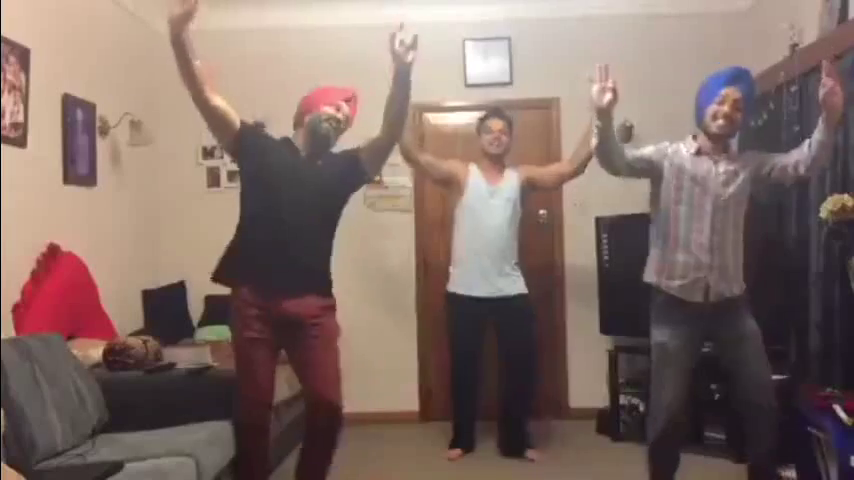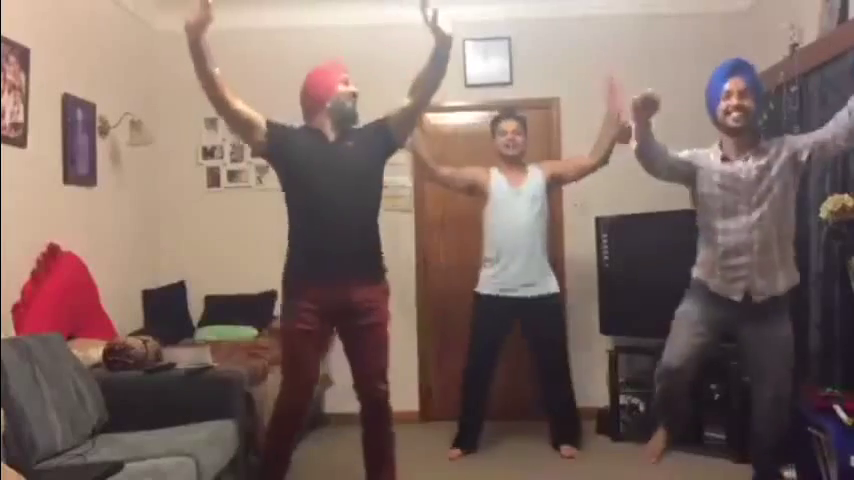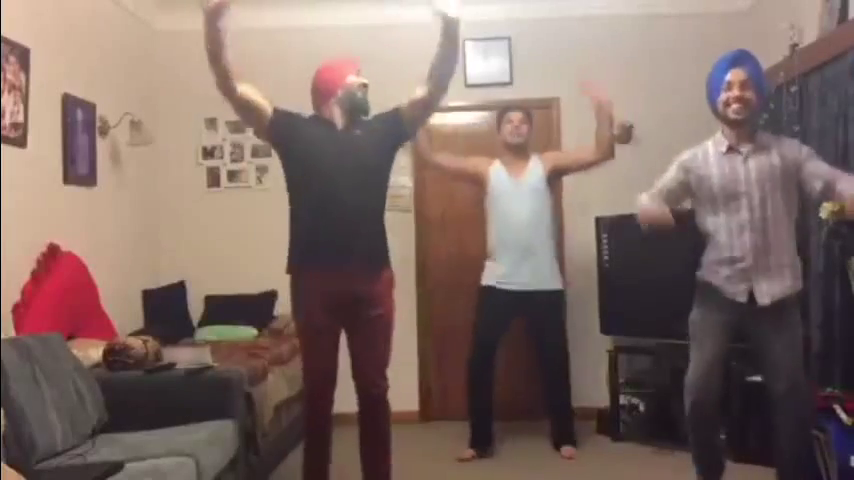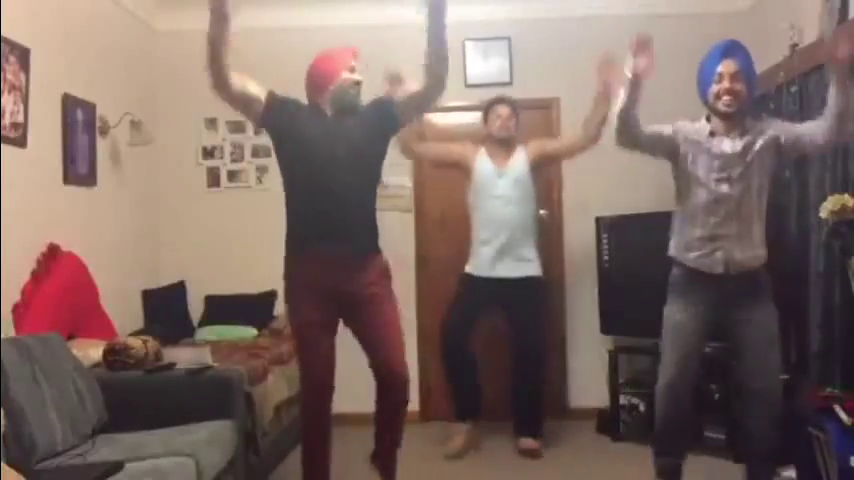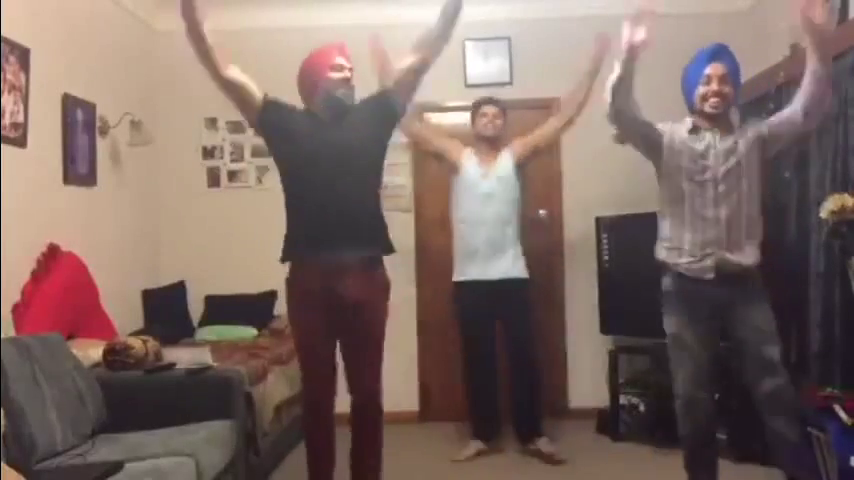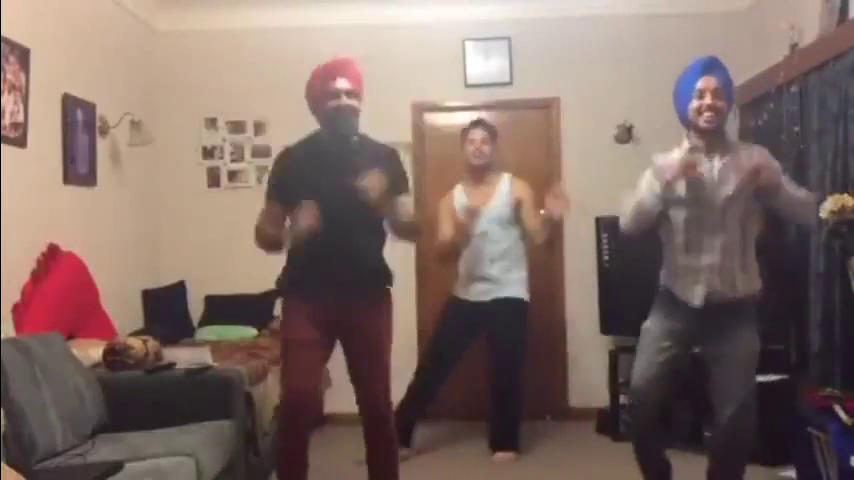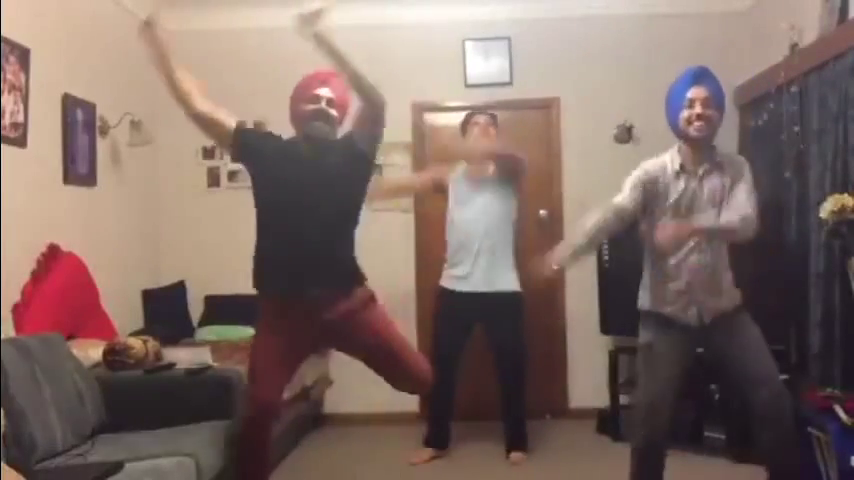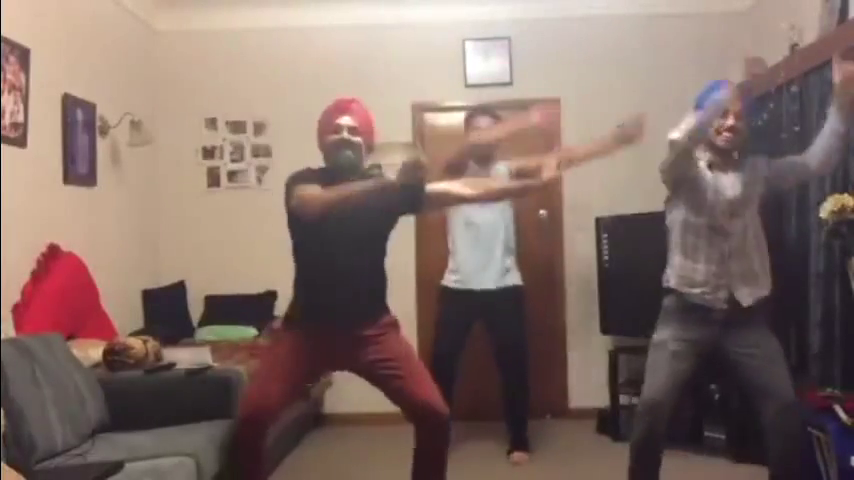
dt=0.4s
person 1, frame 1
left shoulder: (343, 168)
right shoulder: (259, 150)
left elbow: (390, 134)
right elbow: (207, 98)
left wrist: (402, 73)
left hip: (312, 301)
right hip: (255, 299)
left knee: (327, 403)
right knee: (253, 407)
person 1, frame 2
left shoulder: (371, 142)
right shoulder: (288, 144)
left elbow: (418, 99)
right elbow: (227, 104)
left wrist: (441, 43)
right wrist: (197, 43)
left hip: (366, 290)
right hip: (308, 292)
left knee: (375, 395)
right knee: (294, 397)
person 1, frame 3
left shoulder: (382, 131)
right shoulder: (296, 132)
left elbow: (434, 92)
right elbow: (231, 90)
left hip: (372, 280)
right hip: (315, 280)
left knee: (373, 390)
right knee: (317, 392)
person 1, frame 4
left shoulder: (374, 120)
right shoulder: (291, 120)
left elbow: (432, 87)
right elbow: (225, 84)
left hip: (365, 268)
right hip: (308, 270)
left knee: (395, 375)
right knee: (316, 387)
person 1, frame 5
left shoulder: (372, 116)
right shoulder: (285, 123)
left elbow: (421, 57)
right elbow: (224, 73)
left hip: (365, 274)
right hip: (309, 276)
left knee: (366, 392)
right knee: (317, 392)
person 1, frame 6
left shoulder: (382, 157)
right shoulder: (292, 160)
left elbow: (410, 229)
right elbow: (264, 235)
left wrist: (382, 202)
right wrist: (289, 233)
left hip: (368, 296)
right hip: (306, 298)
left knee: (377, 406)
right knee: (296, 404)
person 1, frame 7
left shoulder: (352, 155)
right shoulder: (266, 150)
left elbow: (375, 103)
right elbow: (198, 106)
left wrist: (321, 39)
right wrist: (159, 46)
left hip: (347, 301)
right hip: (284, 308)
left knee: (420, 379)
right knee: (259, 410)
person 1, frame 8
left shoulder: (390, 192)
right shoulder: (305, 184)
left elbow: (466, 191)
right elbow: (315, 206)
left wrist: (534, 182)
right wrist: (391, 183)
left hip: (371, 328)
right hip: (307, 328)
left knee: (434, 416)
right knee: (251, 417)
person 2, frame 1
left shoulder: (748, 165)
right shoulder: (666, 157)
left elbow: (804, 162)
right elbow: (616, 162)
left wrist: (829, 117)
right wrist: (604, 116)
left hip: (730, 301)
right hip: (675, 301)
left knee: (761, 400)
right knee: (668, 409)
person 2, frame 2
left shoulder: (787, 153)
right shoulder: (698, 162)
right elbow: (657, 163)
right wrist: (641, 123)
left hip: (768, 298)
right hip: (710, 292)
left knee: (774, 399)
right knee: (673, 368)
right ankle: (669, 424)
person 2, frame 3
left shoulder: (788, 153)
right shoulder: (695, 161)
right elbow: (654, 201)
right wrist: (649, 208)
left hip: (777, 295)
right hip: (718, 293)
left knee: (791, 399)
right knee: (700, 392)
person 2, frame 4
left shoulder: (769, 137)
right shoulder: (682, 139)
right elbow: (630, 135)
right wrist: (634, 83)
left hip: (749, 282)
right hip: (693, 280)
left knee: (764, 389)
right knee: (673, 386)
person 2, frame 5
left shoulder: (754, 137)
right shoulder: (666, 139)
left elbow: (809, 106)
right elbow: (622, 117)
left wrist: (815, 42)
right wrist: (628, 55)
left hip: (742, 283)
right hip: (686, 284)
left knee: (775, 388)
right knee: (693, 397)
person 2, frame 6
left shoulder: (754, 160)
right shoulder: (666, 164)
left elbow: (807, 212)
right elbow: (630, 223)
left wrist: (774, 184)
right wrist: (669, 181)
left hip: (734, 306)
right hip: (676, 302)
left knee: (736, 413)
right knee: (643, 391)
person 2, frame 7
left shoulder: (736, 169)
right shoulder: (652, 174)
left elbow: (744, 222)
right elbow: (612, 216)
left wrist: (693, 226)
right wrist: (565, 252)
left hip: (724, 309)
right hip: (664, 312)
left knee: (775, 403)
right knee: (652, 414)
person 2, frame 8
left shoulder: (757, 172)
right shoulder: (683, 174)
left elbow: (817, 162)
right elbow: (678, 145)
right wrist: (728, 94)
left hip: (746, 309)
right hip: (688, 308)
left knee: (782, 406)
right knee: (654, 406)
person 3, frame 1
left shoulder: (522, 176)
right shoulder: (460, 173)
left elbow: (573, 167)
right elbow: (414, 156)
left hip: (510, 289)
right hip: (464, 290)
left knee: (522, 363)
right knee: (463, 366)
left ankle: (515, 440)
right ankle: (462, 439)
person 3, frame 2
left shoulder: (546, 173)
right shoulder: (482, 178)
left elbow: (596, 159)
right elbow: (435, 172)
left wrist: (614, 116)
right wrist: (416, 130)
left hip: (541, 291)
right hip: (493, 291)
left knee: (555, 367)
right knee: (477, 367)
left ankle: (565, 436)
right ankle: (465, 439)
person 3, frame 3
left shoulder: (548, 163)
right shoulder: (483, 168)
left elbow: (602, 154)
right elbow: (433, 160)
left wrist: (604, 113)
left hip: (544, 285)
right hip: (497, 284)
left knee: (555, 362)
right knee: (479, 360)
left ankle: (564, 436)
right ankle: (480, 439)
person 3, frame 4
left shoulder: (532, 153)
right shoulder: (469, 155)
left elbow: (586, 138)
right elbow: (414, 149)
left wrist: (604, 91)
left hip: (524, 272)
right hip: (480, 272)
left knee: (529, 352)
right knee: (453, 338)
left ankle: (527, 429)
right ankle: (466, 420)
person 3, frame 5
left shoulder: (516, 153)
right shoulder: (457, 155)
left elbow: (563, 117)
right elbow: (412, 125)
left wrist: (593, 69)
left hip: (510, 276)
right hip: (469, 277)
left knee: (524, 355)
right knee: (477, 357)
left ankle: (532, 433)
right ankle: (484, 434)
person 3, frame 6
left shoulder: (516, 188)
right shoulder: (451, 198)
left elbow: (540, 238)
right elbow: (445, 251)
left wrist: (552, 219)
right wrist: (463, 226)
left hip: (508, 295)
right hip: (466, 295)
left knee: (506, 371)
right knee: (432, 364)
left ankle: (505, 442)
right ankle: (400, 437)
person 3, frame 7
left shoulder: (511, 166)
right shoulder: (449, 173)
left elbow: (499, 152)
right elbow: (404, 183)
left hip: (502, 289)
right hip: (455, 287)
left knee: (512, 366)
right knee: (441, 365)
left ankle: (517, 441)
right ankle: (436, 440)
person 3, frame 8
left shoulder: (510, 169)
right shoulder: (456, 170)
left elbow: (564, 157)
right elbow: (464, 151)
left wrist: (618, 138)
left hip: (504, 285)
right hip: (458, 285)
left knee: (514, 369)
right knee: (442, 364)
left ankle: (518, 441)
